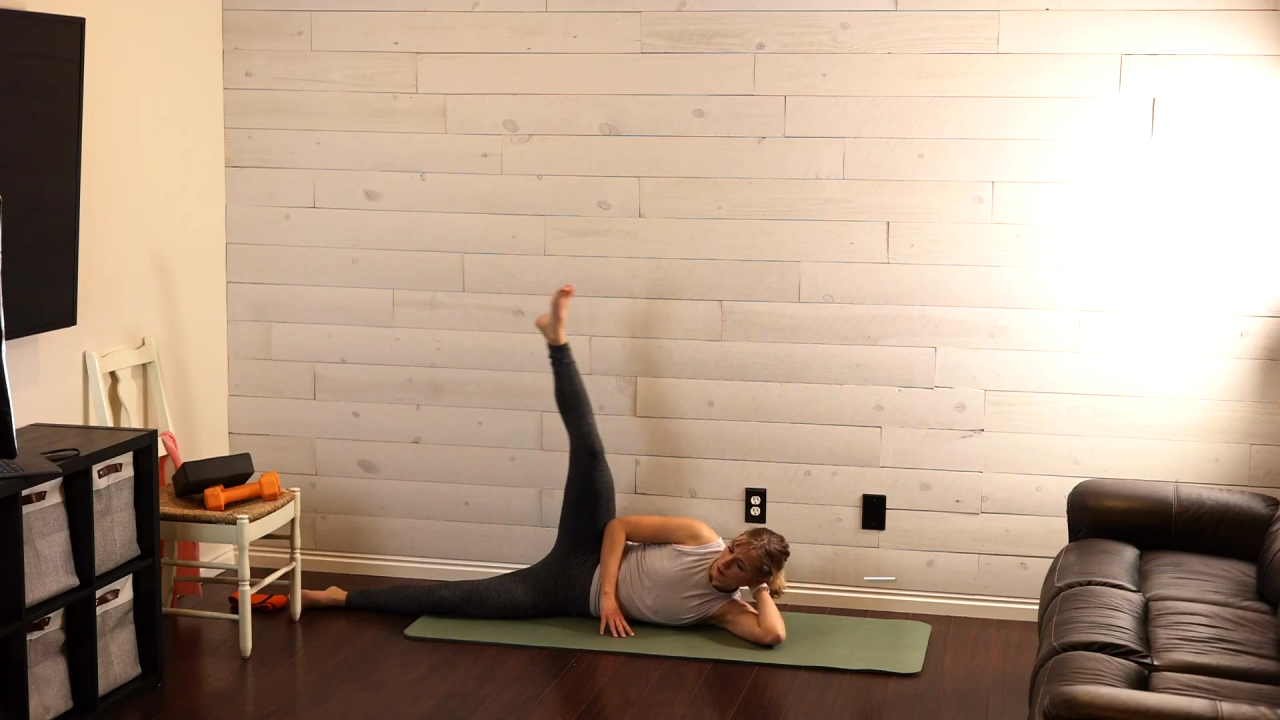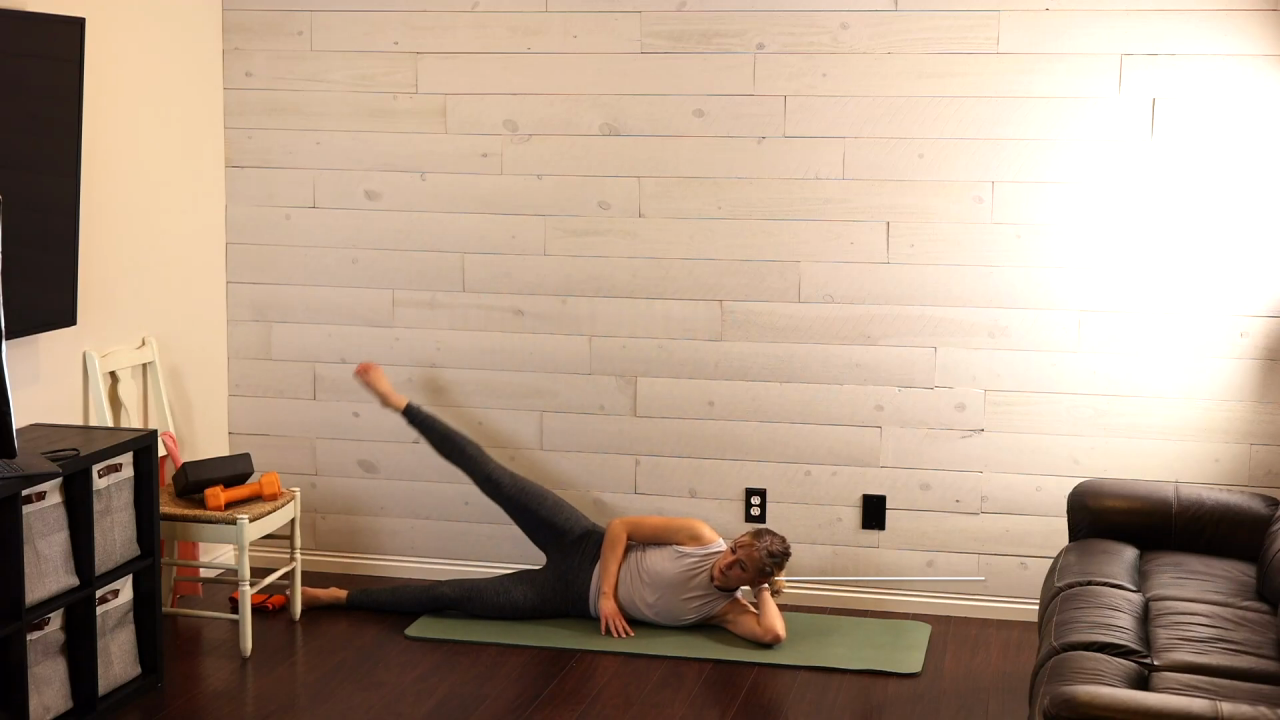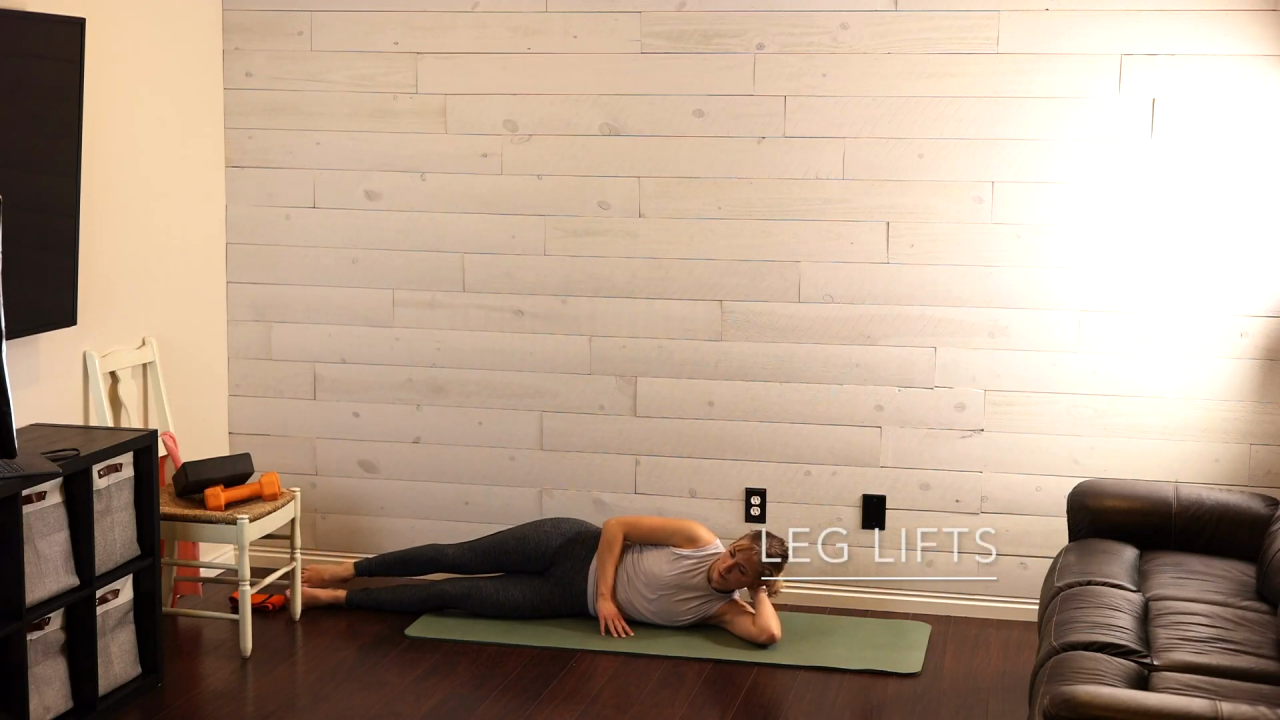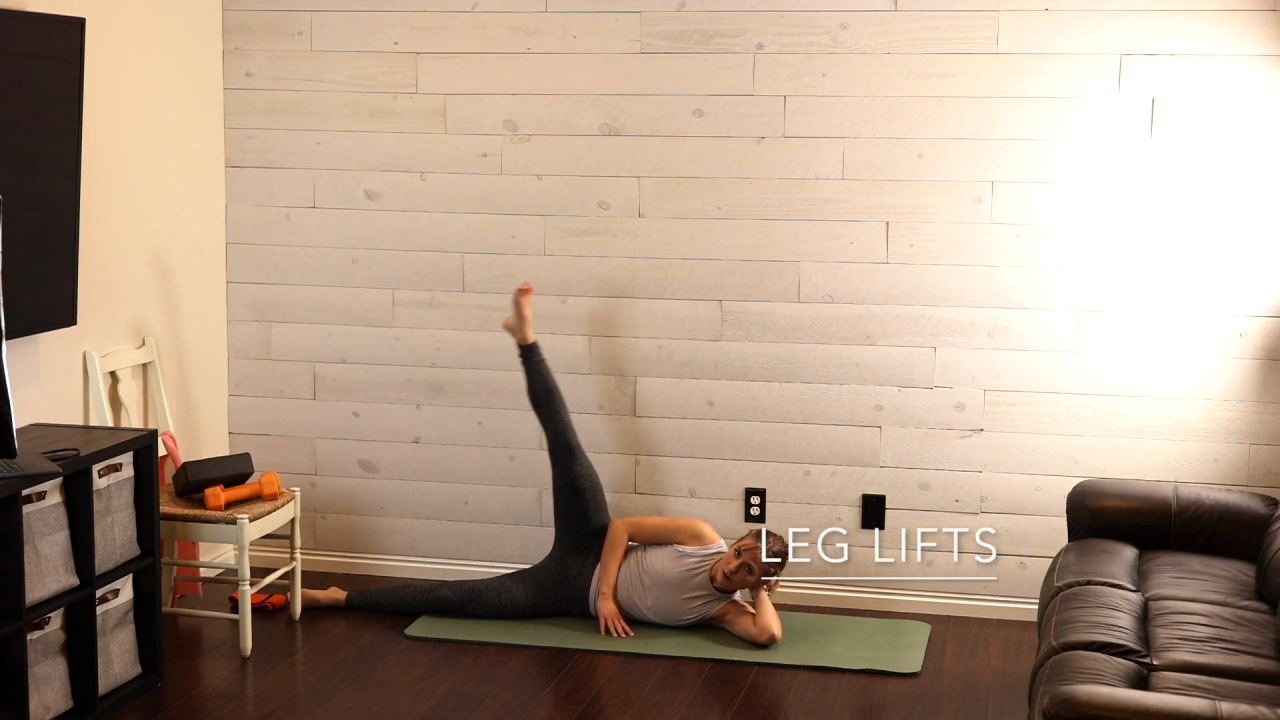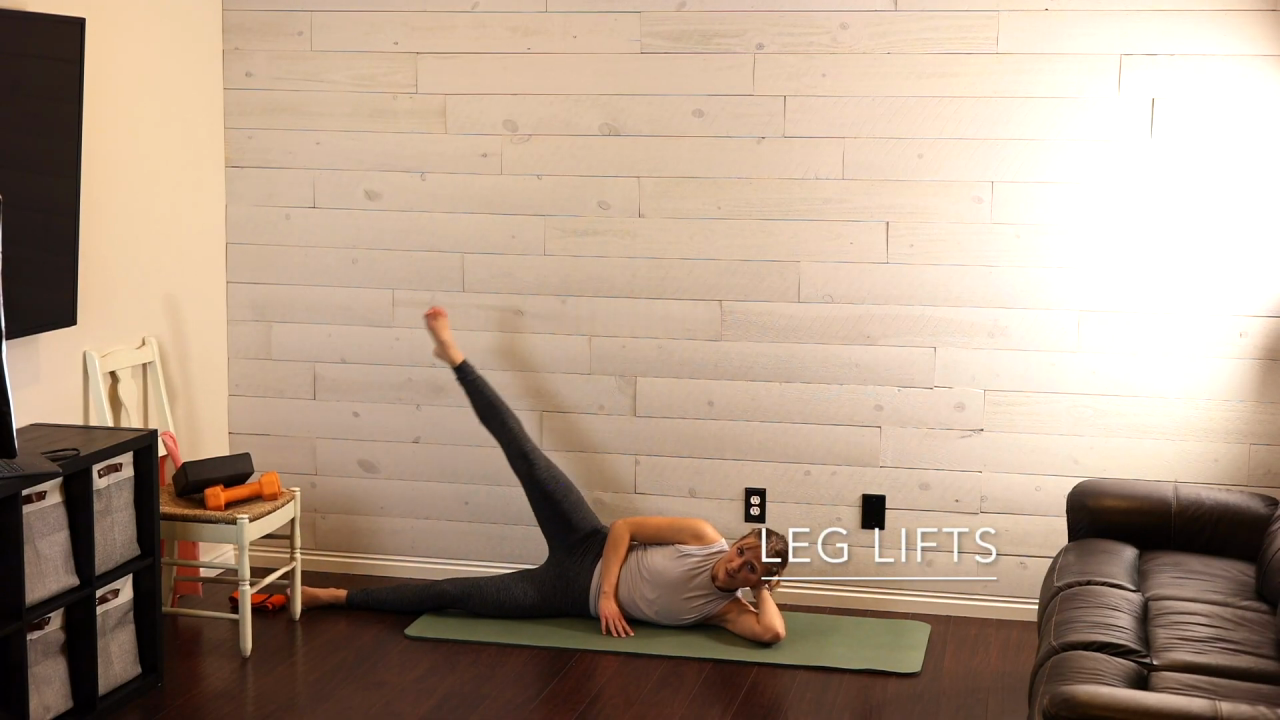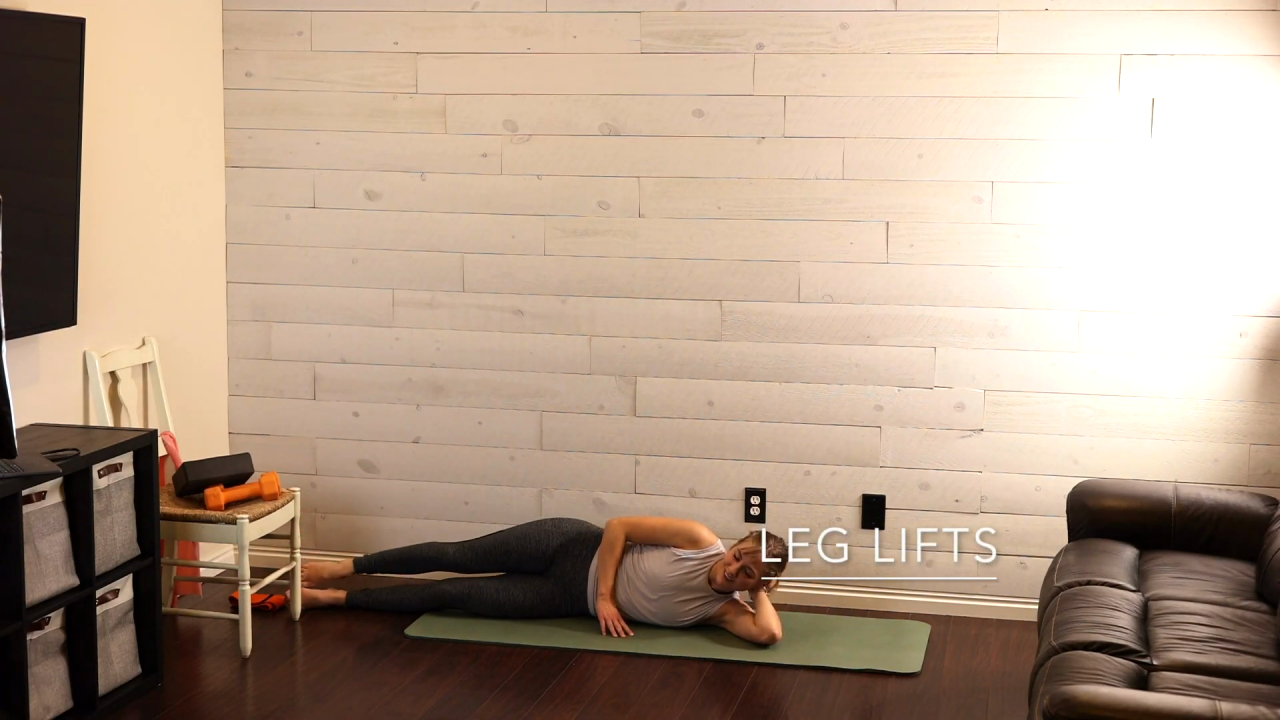
dt=0.7s
person 1, frame 1
left shoulder: (724, 607)
right shoulder: (699, 537)
left elbow: (772, 636)
right elbow: (620, 526)
left wrist: (763, 590)
right wrist: (609, 593)
left hip: (576, 597)
right hip: (588, 555)
left knee: (455, 599)
right knee: (589, 447)
left ankle: (340, 599)
right ankle: (557, 339)
person 1, frame 2
left shoulder: (724, 610)
right shoulder: (701, 534)
left elbow: (773, 634)
right elbow: (620, 529)
right wrist: (610, 584)
left hip: (575, 602)
right hip: (581, 547)
left knee: (451, 597)
right knee: (488, 475)
left ankle: (337, 596)
right ankle: (400, 403)
person 1, frame 3
left shoulder: (723, 608)
right shoulder: (698, 539)
left elbow: (768, 632)
right elbow: (616, 525)
left wrist: (760, 588)
right wrist: (606, 593)
left hip: (572, 597)
right hip: (574, 548)
left knee: (453, 595)
right knee: (457, 558)
left ankle: (337, 596)
right ankle: (346, 570)
person 1, frame 4
left shoulder: (723, 608)
right shoulder: (702, 537)
right elbow: (621, 527)
left wrist: (759, 589)
right wrist: (606, 593)
left hip: (577, 598)
right hip: (588, 556)
left knee: (454, 598)
right knee: (567, 446)
left ankle: (339, 599)
right ankle: (526, 337)
person 1, frame 5
left shoulder: (727, 609)
right shoulder: (704, 537)
left elbow: (772, 631)
right elbow: (623, 527)
left wrist: (763, 589)
right wrist: (608, 592)
left hip: (574, 598)
right hip: (588, 552)
left knee: (454, 594)
right knee: (519, 447)
left ankle: (336, 596)
right ankle: (456, 358)
person 1, frame 6
left shoulder: (723, 609)
right shoulder: (699, 540)
left elbow: (769, 633)
right elbow: (618, 526)
left wrist: (760, 589)
right wrist: (606, 593)
left hip: (572, 599)
right hip: (575, 550)
left knee: (451, 595)
right knee: (456, 556)
left ankle: (336, 598)
right ankle: (345, 568)
